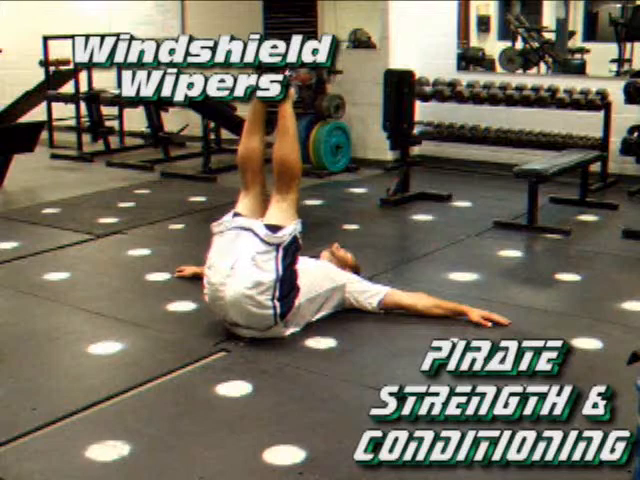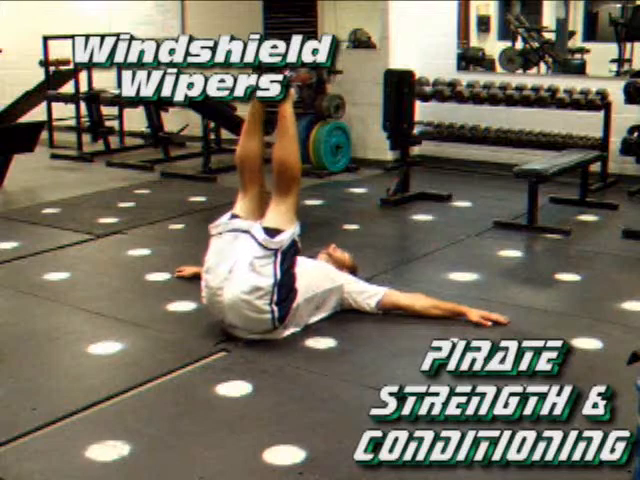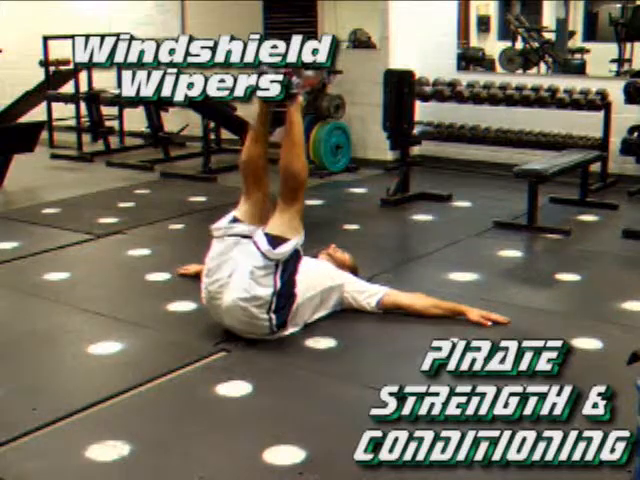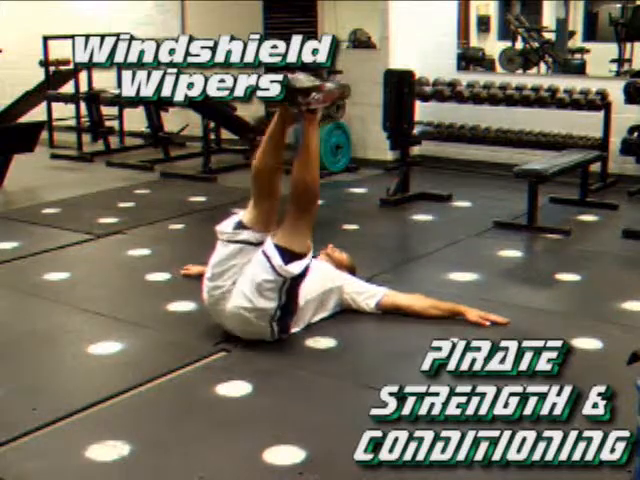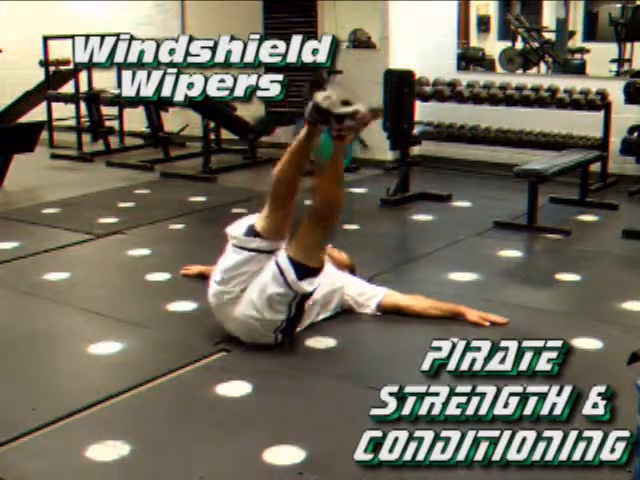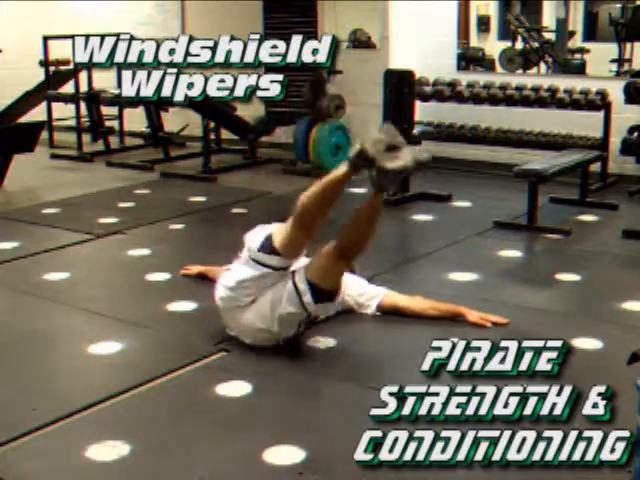
dt=0.3s
person 1, frame 1
left shoulder: (344, 281)
right shoulder: (298, 266)
left elbow: (407, 300)
left wrist: (465, 310)
right wrist: (204, 269)
left hip: (261, 304)
right hip: (223, 288)
left knee: (285, 187)
right knee: (253, 183)
person 1, frame 2
left shoulder: (342, 282)
right shoulder: (297, 266)
left elbow: (408, 300)
left wrist: (465, 311)
right wrist: (205, 269)
left hip: (258, 305)
right hip: (221, 288)
left knee: (285, 188)
right knee: (252, 185)
right ankle: (262, 95)
person 1, frame 3
left shoulder: (342, 282)
right shoulder: (299, 268)
left elbow: (406, 300)
left wrist: (465, 310)
left hip: (255, 308)
right hip: (222, 290)
left knee: (291, 196)
right knee: (255, 189)
right ankle: (268, 98)
person 1, frame 4
left shoulder: (342, 282)
right shoulder: (292, 266)
left elbow: (406, 301)
left wrist: (462, 310)
left hip: (256, 312)
right hip: (222, 292)
left knee: (301, 207)
right knee: (264, 196)
right ankle: (286, 111)
person 1, frame 5
left shoulder: (344, 283)
right shoulder: (292, 267)
left elbow: (406, 302)
left wrist: (462, 311)
right wrist: (209, 269)
left hip: (261, 321)
right hip: (228, 294)
left knee: (320, 221)
right knee: (279, 207)
right ankle: (313, 126)
person 1, frame 6
left shoulder: (347, 282)
right shoulder: (296, 261)
left elbow: (406, 302)
right elbow: (241, 264)
left wrist: (462, 312)
right wrist: (207, 270)
left hip: (268, 322)
right hip: (238, 295)
left knee: (343, 248)
right knee: (304, 220)
left ankle: (382, 181)
right ankle: (357, 165)
